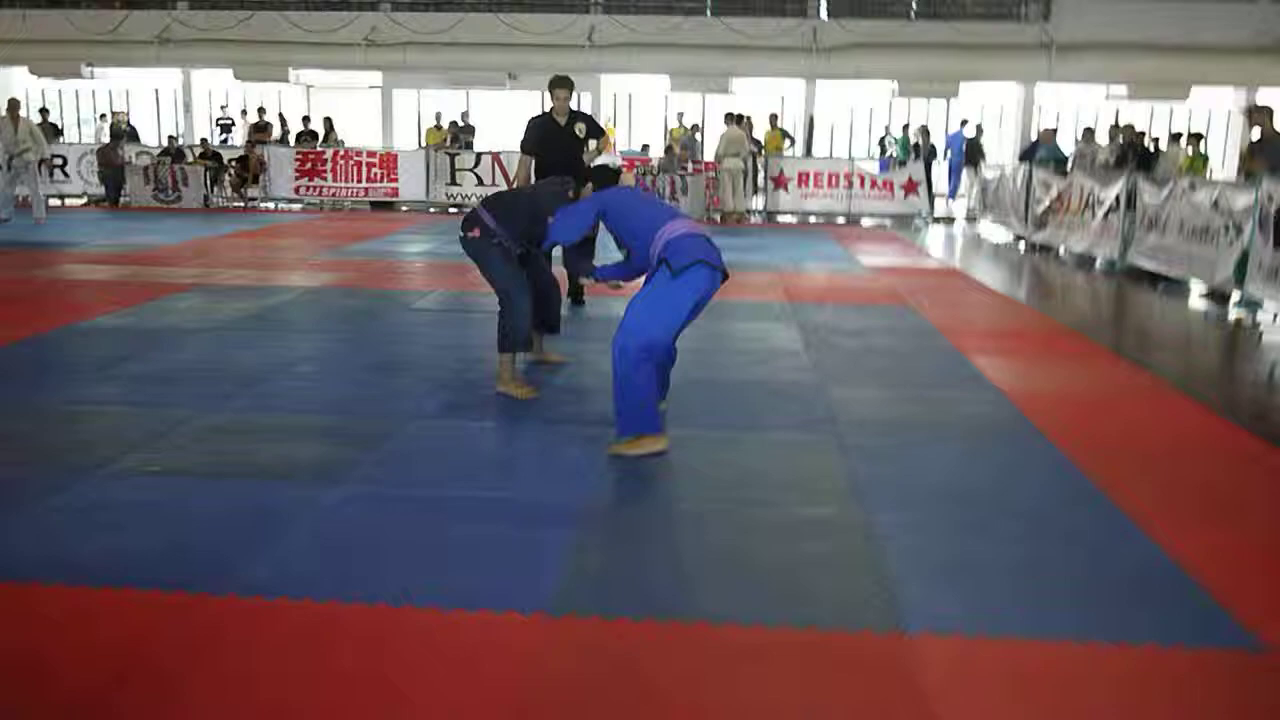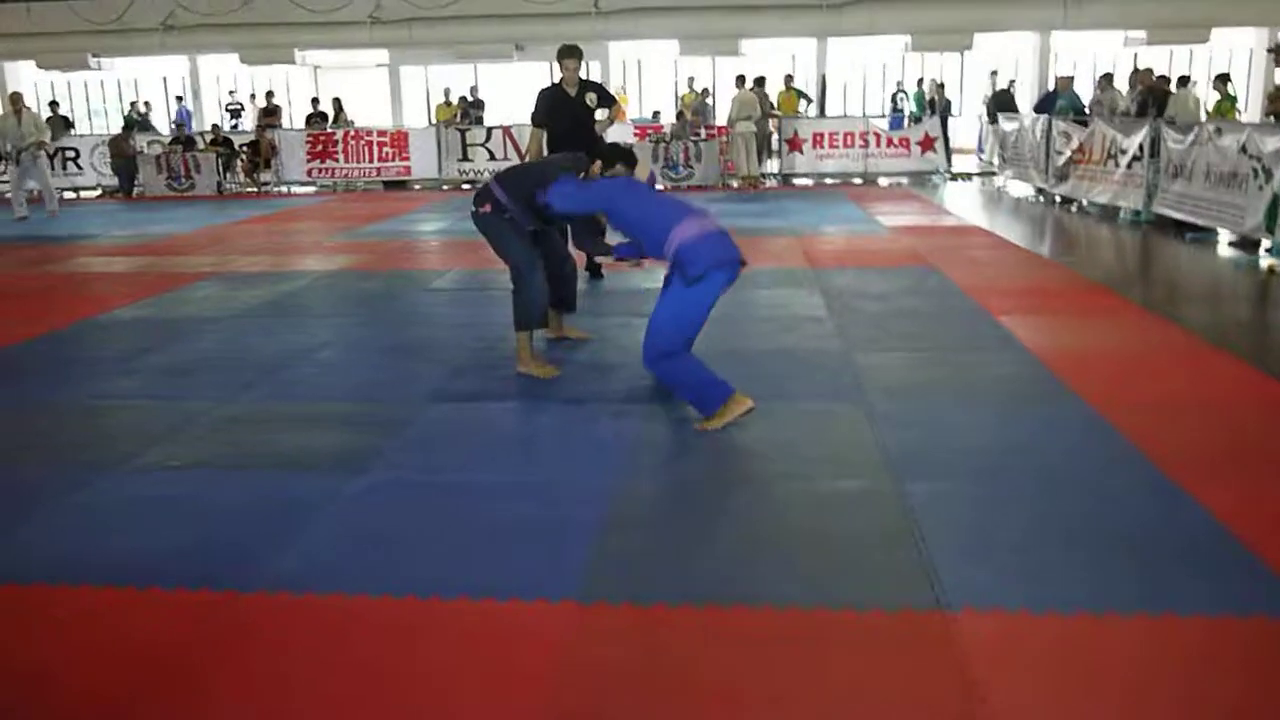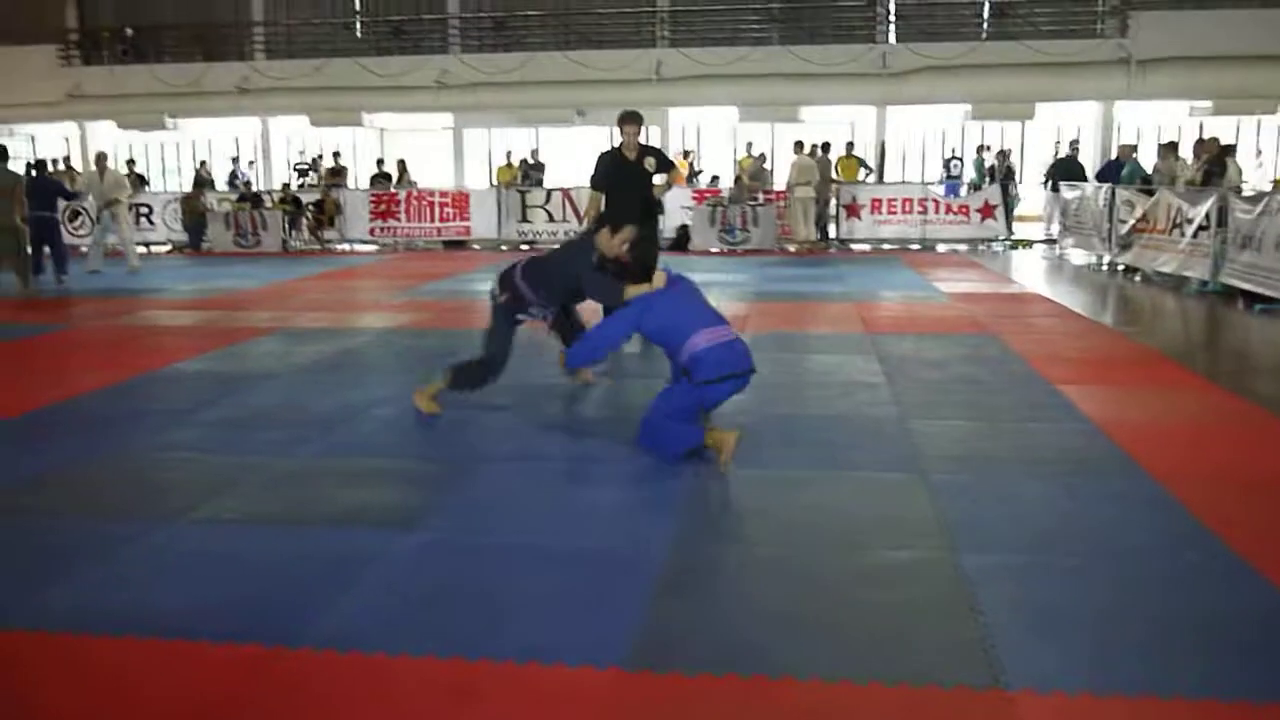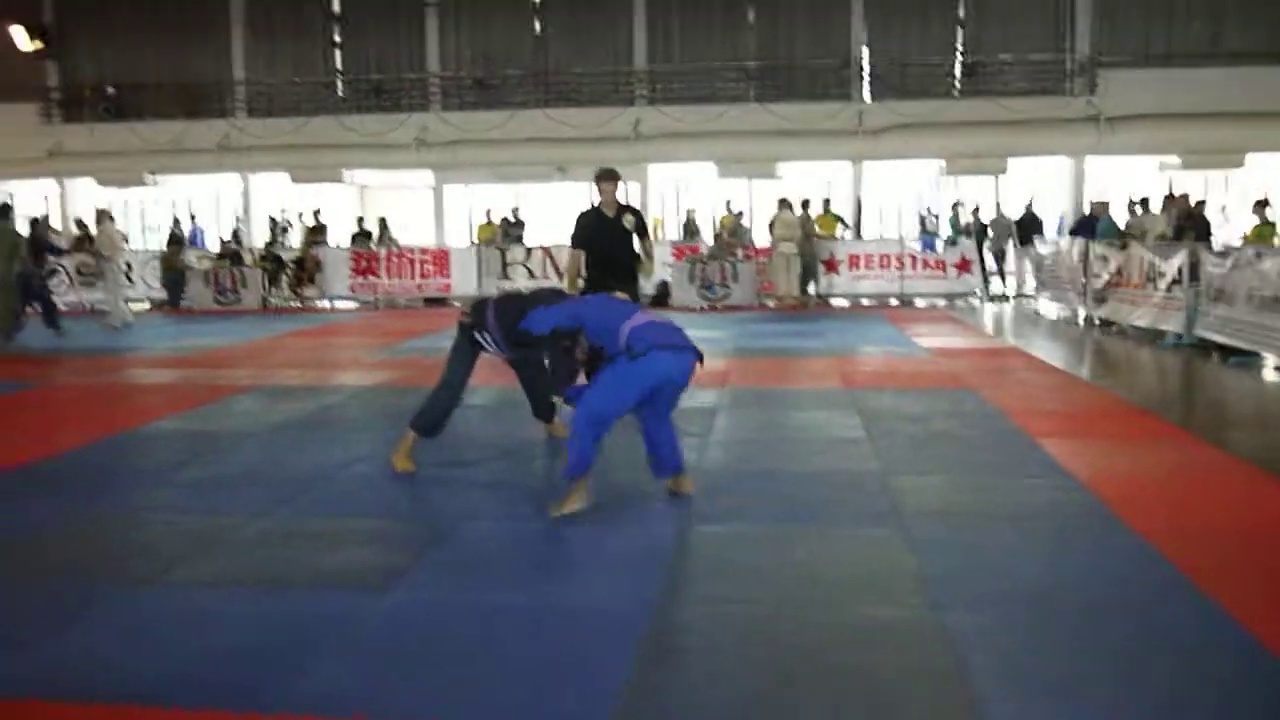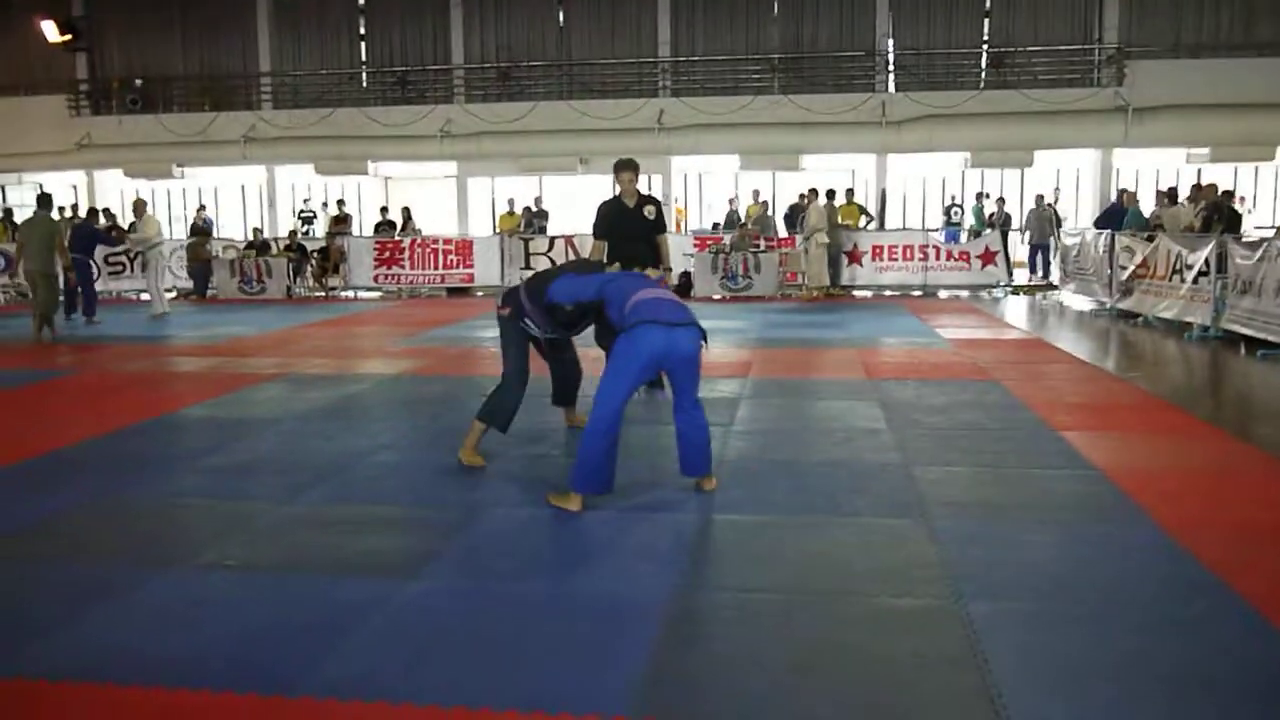
dt=0.5s
person 1, frame 1
left shoulder: (603, 198)
right shoulder: (640, 200)
left elbow: (562, 231)
right elbow: (636, 264)
left wrist: (547, 238)
right wrist: (595, 272)
left hip: (685, 264)
right hip: (709, 262)
left knee: (631, 345)
right knee: (655, 335)
left ankle: (646, 433)
right ankle: (653, 397)
person 1, frame 2
left shoulder: (611, 190)
right shoulder: (647, 194)
left elbow: (558, 198)
right wrist: (615, 251)
left hip: (700, 263)
right hip: (725, 254)
left knee: (660, 351)
left ankle: (728, 400)
right ankle: (677, 369)
person 1, frame 3
left shoulder: (635, 307)
right shoulder: (681, 284)
left elbow: (592, 349)
left wrist: (570, 360)
left hip: (710, 373)
right hip: (740, 362)
left knee: (653, 431)
left ankle: (713, 440)
right ankle: (701, 413)
person 1, frame 4
left shoulder: (586, 305)
left elbow: (538, 323)
right elbow: (604, 382)
right wrist: (569, 392)
left hip: (652, 356)
right hip: (685, 355)
left knee: (589, 417)
right knee: (655, 414)
left ankle: (577, 490)
right ankle: (678, 479)
person 1, frame 5
left shoulder: (611, 282)
right shoulder: (658, 288)
left elbow: (557, 291)
left hip: (647, 334)
right hip: (688, 333)
left knee: (605, 414)
right knee: (688, 405)
left ankle: (576, 494)
right ankle: (703, 476)
person 2, frame 1
left shoulder: (583, 120)
right shoulder: (537, 124)
left elbow: (603, 137)
right elbow: (526, 160)
left wrist: (593, 153)
left knee: (580, 240)
left ankle: (575, 287)
person 2, frame 2
left shoulder: (593, 89)
right shoulder: (547, 96)
left elbow: (615, 106)
right elbow: (537, 133)
left wrist: (607, 122)
left ankle: (593, 262)
person 2, frame 3
left shoulder: (652, 154)
right shoulder: (607, 160)
left elbow: (673, 171)
right elbow: (596, 195)
left wrist: (665, 186)
right wrist: (591, 228)
left hip: (645, 229)
right hip: (616, 230)
left knee: (645, 276)
person 2, frame 4
left shoulder: (631, 213)
right shoulder: (587, 218)
left elbow: (644, 239)
right elbow: (576, 252)
left wrist: (647, 259)
right wrist: (572, 284)
left hip: (625, 283)
right hip: (597, 285)
right ankle: (594, 376)
person 2, frame 5
left shoulder: (652, 204)
right shoulder: (607, 208)
left elbow: (661, 239)
right elbow: (598, 245)
left wrist: (666, 270)
right knee: (614, 327)
left ankle: (652, 374)
person 3, frame 1
left shoulder: (571, 199)
right shoulder: (556, 196)
right hip: (483, 233)
left knee: (545, 285)
right knee: (517, 293)
left ankle: (537, 350)
right ankle: (505, 378)
person 3, frame 2
right shoulder: (564, 174)
left elbow: (584, 235)
left hip: (526, 212)
right hip: (493, 208)
left knee: (561, 263)
right knee: (529, 268)
left ankle: (556, 327)
right ankle: (525, 358)
person 3, frame 3
left shoulder: (589, 248)
right shoulder: (580, 258)
right elbow: (609, 295)
right wrist: (649, 286)
right hip: (512, 293)
left knee: (574, 331)
right knee: (495, 360)
right ankle: (428, 392)
person 3, frame 4
right shoulder: (554, 304)
right hip: (481, 325)
left knee: (537, 376)
right knee: (452, 385)
left ankle: (550, 424)
right ankle: (403, 450)
person 3, frame 5
right shoulder: (583, 273)
left hip: (548, 319)
right hip: (517, 313)
left knee: (568, 366)
right knee: (516, 378)
left ankle: (570, 416)
right ankle: (469, 447)
